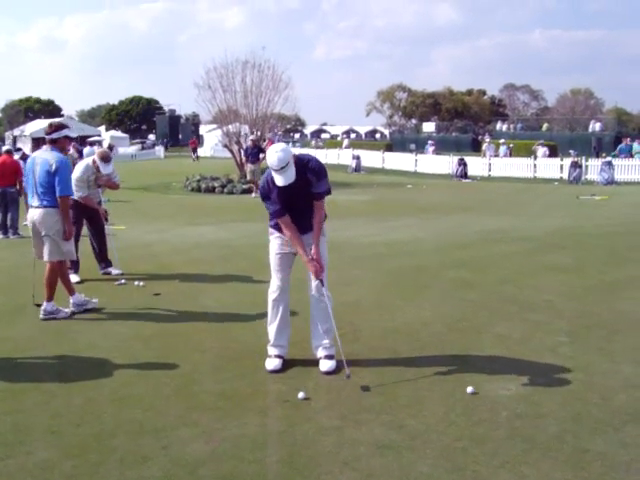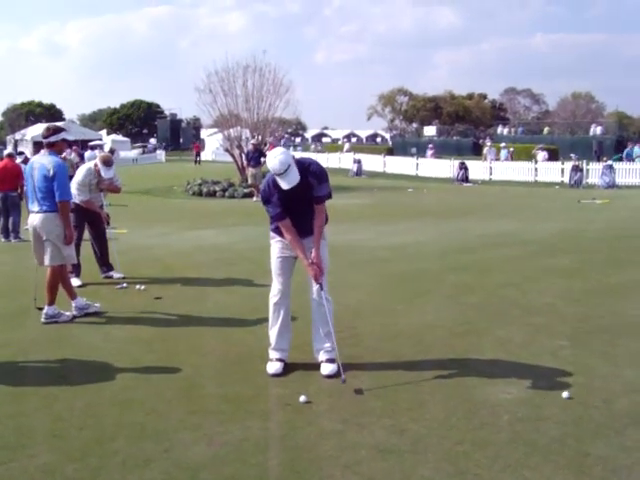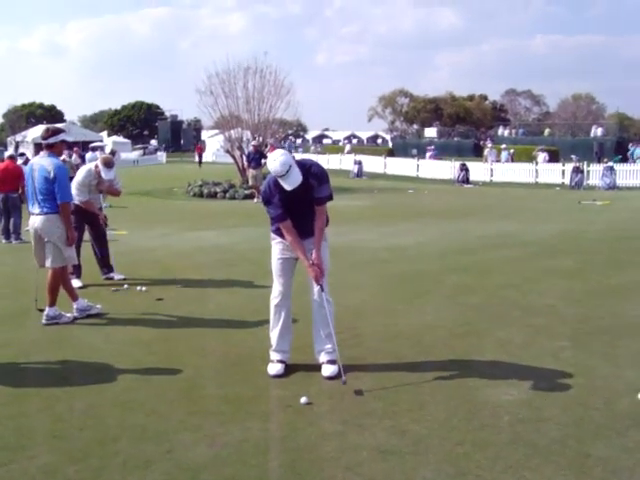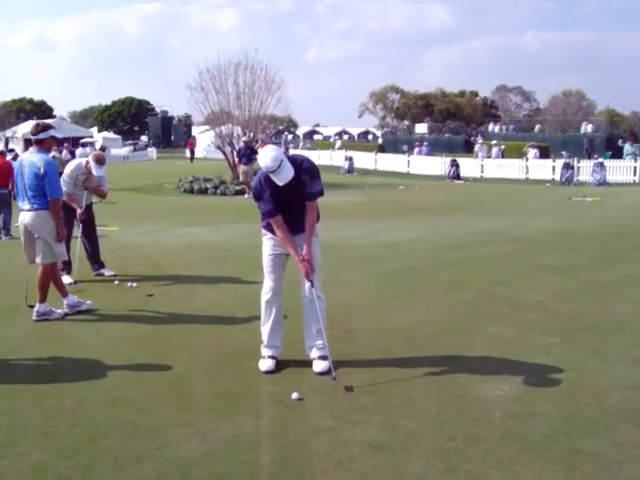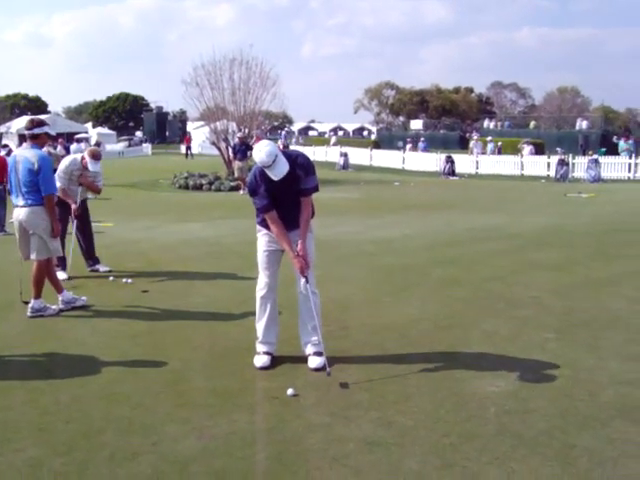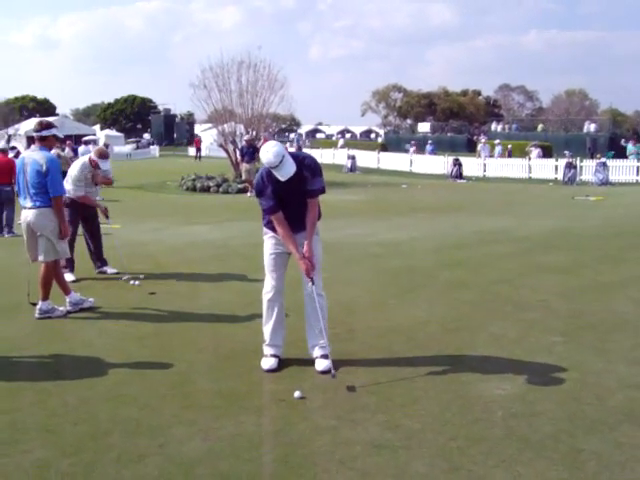
dt=0.3s
person 1, frame 1
left shoulder: (314, 167)
right shoulder: (267, 185)
left elbow: (319, 208)
right elbow: (287, 225)
left wrist: (316, 247)
right wrist: (306, 259)
left hip: (313, 232)
right hip: (282, 235)
left knee: (319, 289)
right knee: (278, 289)
left ankle: (325, 349)
right ankle: (276, 350)
person 1, frame 2
left shoulder: (315, 171)
right shoulder: (269, 188)
left elbow: (320, 212)
right elbow: (287, 229)
left wrist: (316, 250)
right wrist: (306, 262)
left hip: (313, 236)
right hip: (282, 239)
left knee: (320, 293)
right knee: (279, 293)
left ankle: (326, 353)
right ankle: (277, 353)
person 1, frame 3
left shoulder: (316, 172)
right shoulder: (270, 189)
left elbow: (320, 213)
right elbow: (288, 230)
left wrist: (316, 251)
right wrist: (307, 264)
left hip: (314, 237)
right hip: (283, 240)
left knee: (321, 294)
right knee: (280, 294)
left ankle: (327, 354)
right ankle: (278, 354)
person 1, frame 4
left shoulder: (307, 167)
right shoulder: (261, 185)
left elbow: (312, 208)
right elbow: (279, 226)
left wrist: (307, 246)
right wrist: (297, 259)
left hip: (305, 233)
right hip: (275, 236)
left knee: (312, 290)
right knee: (271, 291)
left ankle: (318, 350)
right ankle: (270, 350)
person 1, frame 5
left shoulder: (302, 163)
right shoulder: (255, 180)
left elbow: (306, 204)
right elbow: (273, 221)
left wrist: (301, 242)
right wrist: (292, 256)
left hip: (299, 229)
right hip: (269, 232)
left knee: (307, 286)
right knee: (266, 287)
left ankle: (313, 346)
right ankle: (265, 346)
person 1, frame 6
left shoulder: (309, 165)
right shoulder: (263, 181)
left elbow: (313, 206)
right elbow: (279, 222)
left wrist: (308, 243)
right wrist: (298, 257)
left hip: (306, 232)
right hip: (276, 235)
left knee: (314, 290)
right knee: (272, 290)
left ankle: (320, 349)
right ankle: (272, 349)
person 2, frame 1
left shoulder: (32, 158)
right shoulder: (59, 160)
left elbow: (28, 188)
right elbow: (62, 196)
right wrist: (68, 223)
left hip: (34, 212)
right hip: (51, 213)
left knee: (59, 258)
right knee: (54, 260)
left ankle: (76, 300)
right ankle: (48, 307)
person 2, frame 2
left shoulder: (32, 163)
right shoulder: (57, 164)
left elbow: (29, 194)
right elbow: (62, 201)
right wrist: (68, 228)
left hip: (34, 217)
right hip: (51, 218)
left knee: (59, 263)
right knee: (55, 265)
left ankle: (77, 303)
right ankle: (50, 311)
person 2, frame 3
left shoulder: (31, 164)
right shoulder: (57, 166)
left elbow: (29, 196)
right elbow: (63, 203)
right wrist: (70, 229)
left hip: (35, 219)
right hip: (53, 220)
left knee: (60, 265)
right knee: (57, 266)
left ankle: (79, 305)
right ankle: (51, 312)
person 2, frame 4
left shoulder: (20, 161)
right shoulder: (47, 162)
left elbow: (18, 192)
right elbow: (53, 199)
right wrist: (60, 225)
left hip: (24, 216)
right hip: (42, 216)
left knee: (50, 261)
right knee: (46, 263)
left ankle: (69, 301)
right ankle: (41, 308)
person 2, frame 5
left shoulder: (13, 156)
right shoulder: (41, 158)
left elbow: (12, 188)
right elbow: (48, 195)
right wrist: (55, 221)
left hip: (19, 212)
right hip: (37, 212)
left knee: (45, 257)
right knee: (42, 259)
left ankle: (64, 297)
right ankle: (36, 305)
person 2, frame 6
left shoulder: (22, 158)
right shoulder: (49, 160)
left elbow: (20, 190)
right elbow: (56, 196)
right wrist: (63, 223)
left hip: (26, 214)
right hip: (45, 214)
left knee: (52, 259)
right knee: (49, 261)
left ankle: (72, 299)
right ankle: (44, 306)
person 3, frame 1
left shoulder: (107, 167)
right shoulder: (82, 169)
left elbow: (116, 185)
right elbow: (82, 196)
left wrist: (105, 182)
right wrist: (99, 208)
left hip: (95, 201)
right hip: (76, 202)
left knee: (99, 233)
right knee: (74, 236)
left ankle: (105, 266)
right ankle: (73, 271)
person 3, frame 2
left shoulder: (109, 171)
right shoulder: (84, 173)
left elbow: (118, 189)
right elbow: (84, 200)
left wrist: (107, 186)
right wrist: (101, 212)
left hip: (96, 205)
right hip: (78, 206)
left knee: (100, 238)
right knee: (75, 240)
left ankle: (106, 269)
right ankle: (74, 275)
person 3, frame 3
left shoulder: (110, 173)
right shoulder: (84, 174)
left elbow: (118, 192)
right elbow: (82, 200)
left wrist: (106, 188)
right wrist: (99, 213)
left hip: (96, 207)
right hip: (78, 207)
left knee: (101, 239)
right knee: (76, 241)
left ankle: (107, 271)
right ankle: (75, 276)
person 3, frame 4
left shoulder: (100, 172)
right shoulder: (73, 167)
left elbow: (103, 195)
right elbow: (66, 192)
left wrist: (92, 187)
right wrist: (77, 208)
left hip: (86, 204)
right hip: (67, 204)
left knee: (91, 236)
right knee: (65, 238)
left ankle: (98, 267)
right ankle: (65, 272)
person 3, frame 5
left shoulder: (95, 168)
right shoulder: (68, 163)
left elbow: (98, 190)
right elbow: (60, 188)
left wrist: (87, 182)
right wrist: (72, 204)
left hip: (80, 200)
right hip: (61, 200)
left knee: (86, 232)
right knee: (59, 233)
left ankle: (93, 263)
right ankle: (60, 268)
person 3, frame 6
left shoulder: (102, 164)
right shoulder: (79, 169)
left elbow: (110, 181)
right elbow: (79, 195)
left wrist: (101, 179)
right wrist: (99, 206)
left hip: (88, 201)
right hip: (72, 201)
left knee: (95, 233)
right knee: (70, 235)
left ankle: (101, 264)
right ankle: (68, 270)
